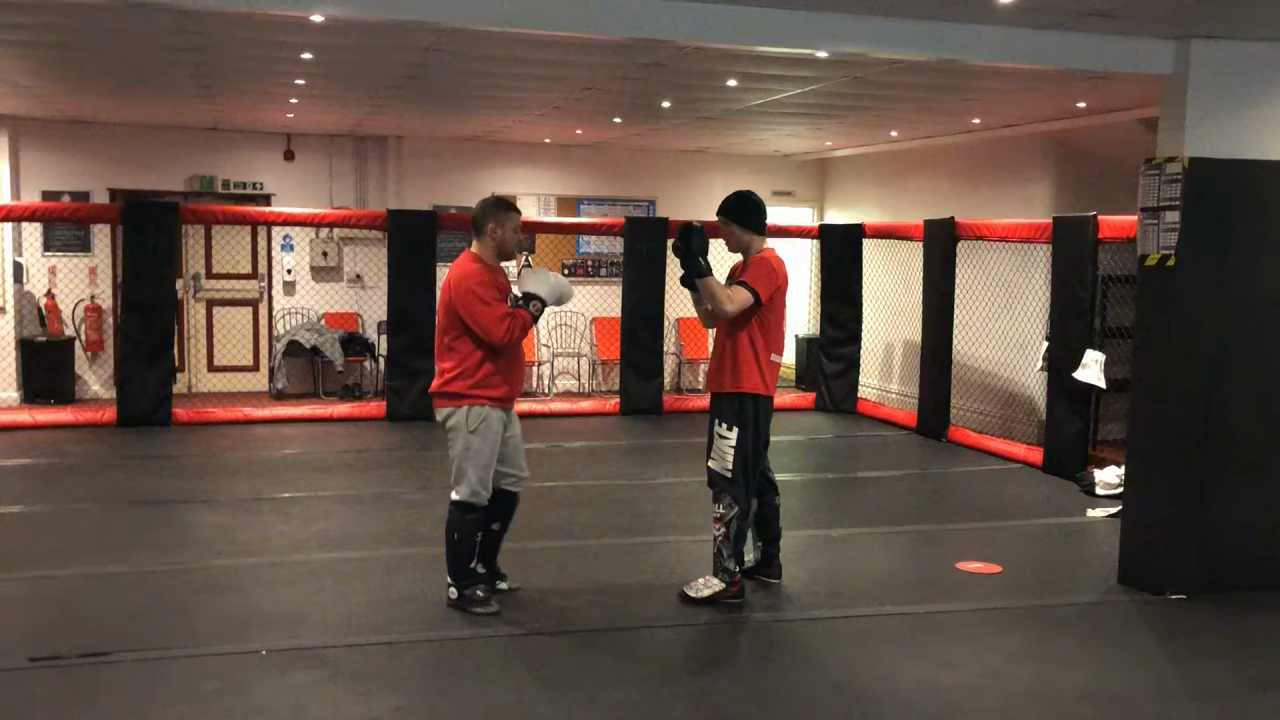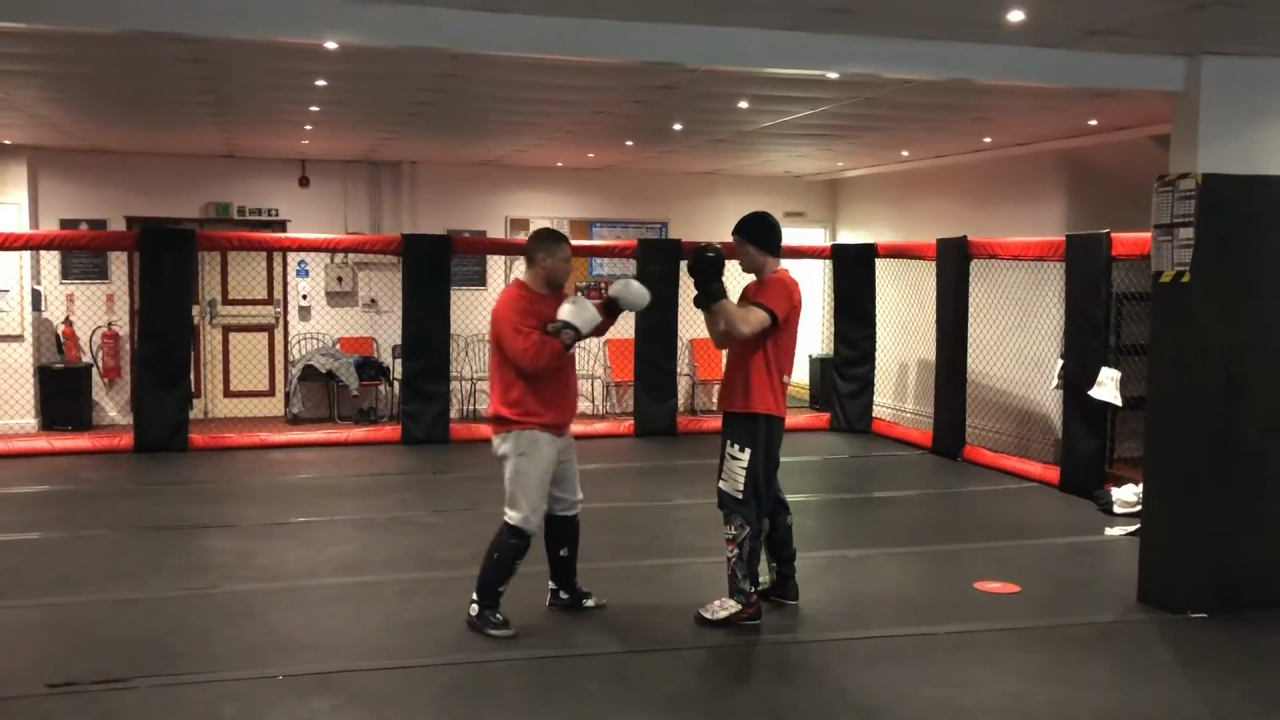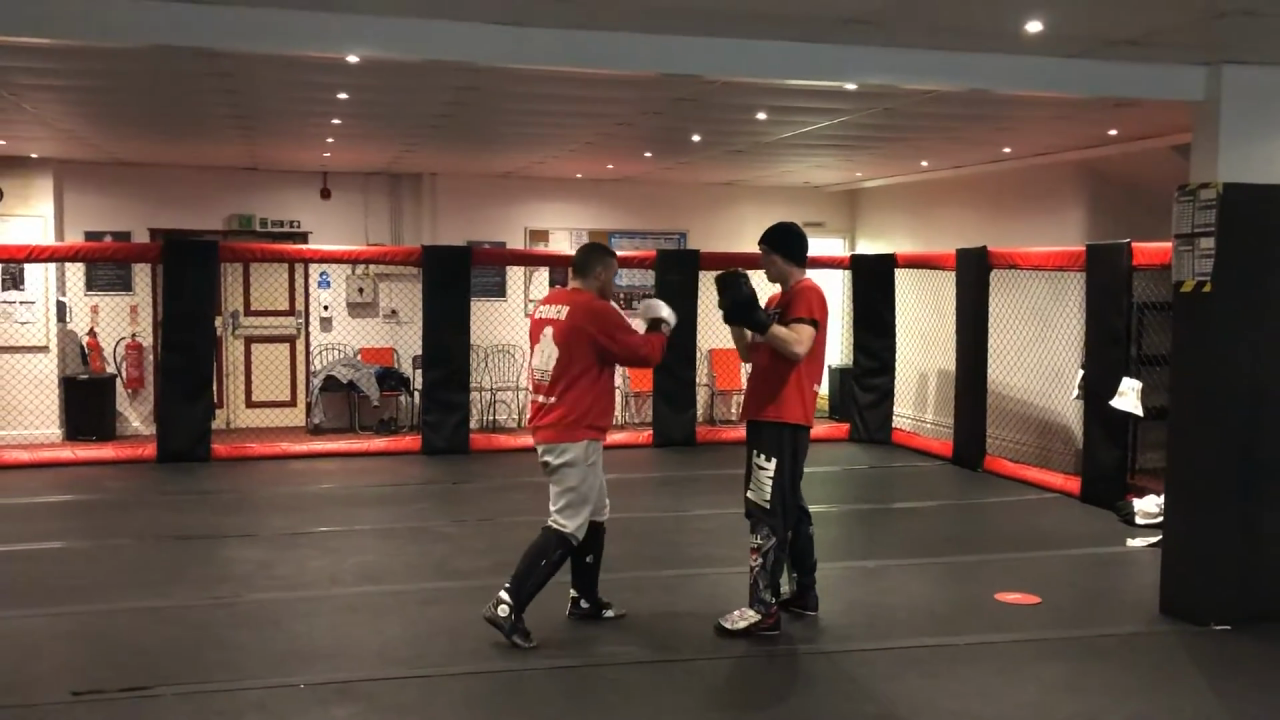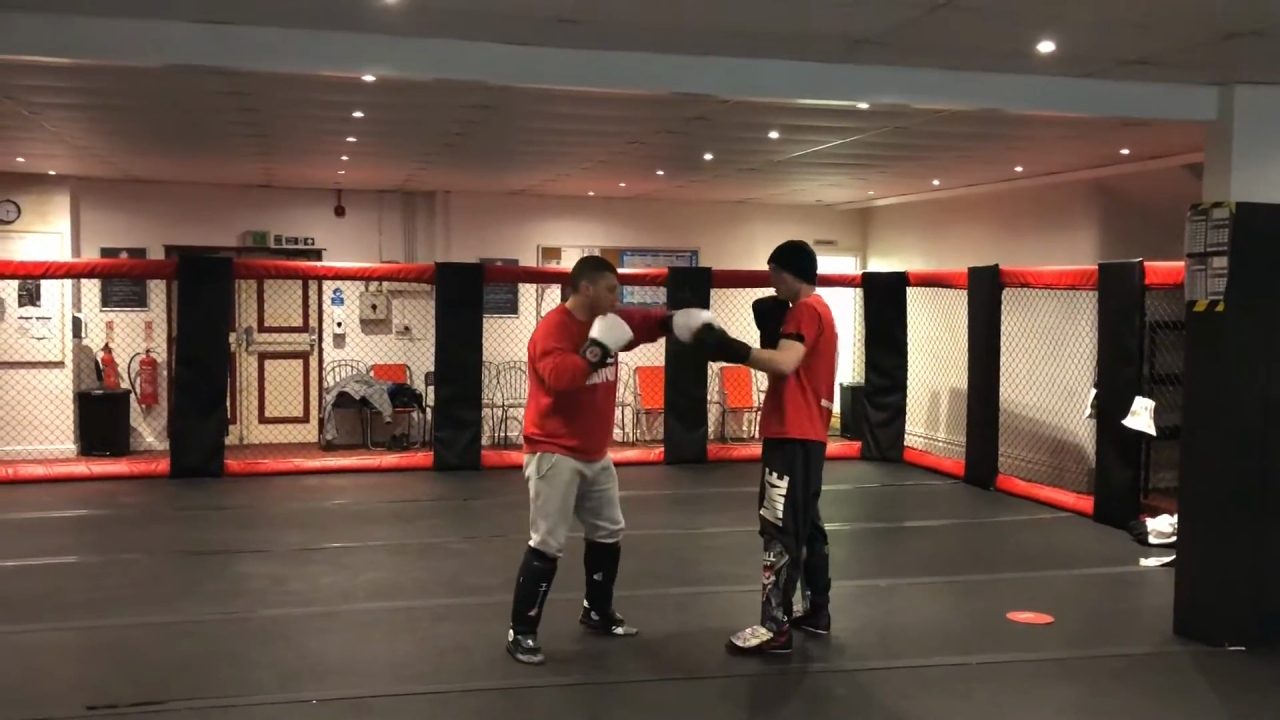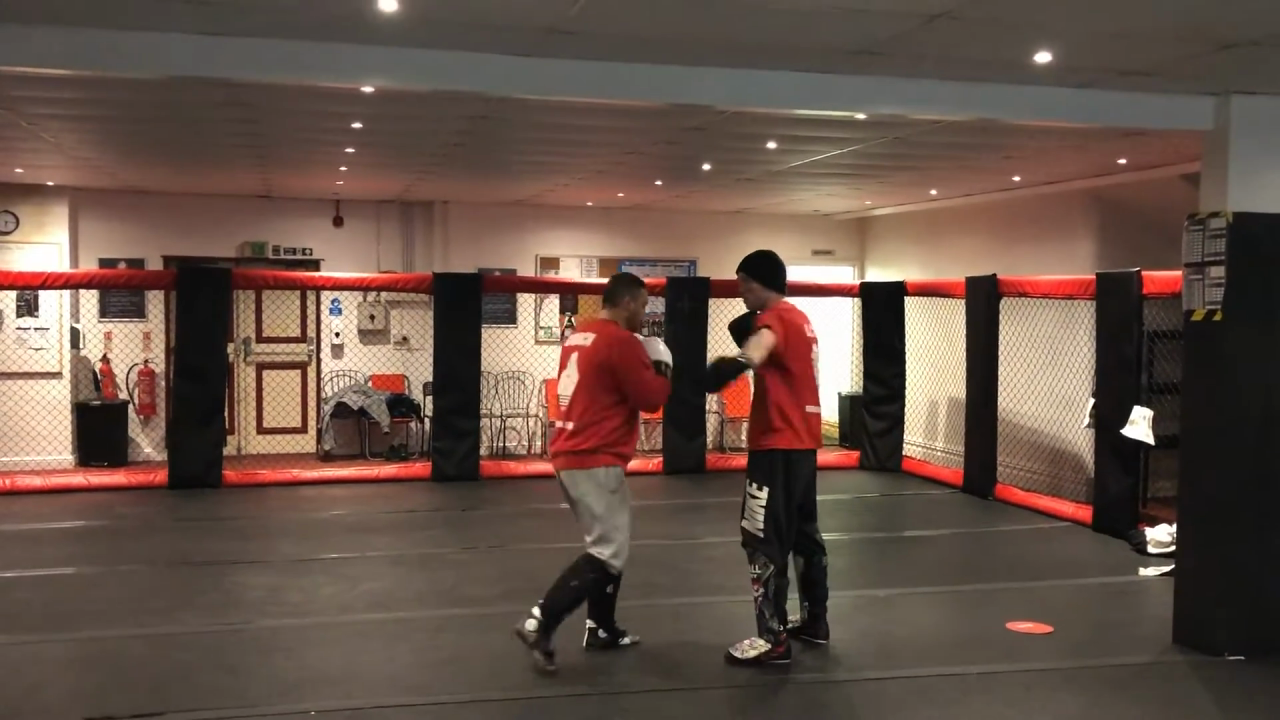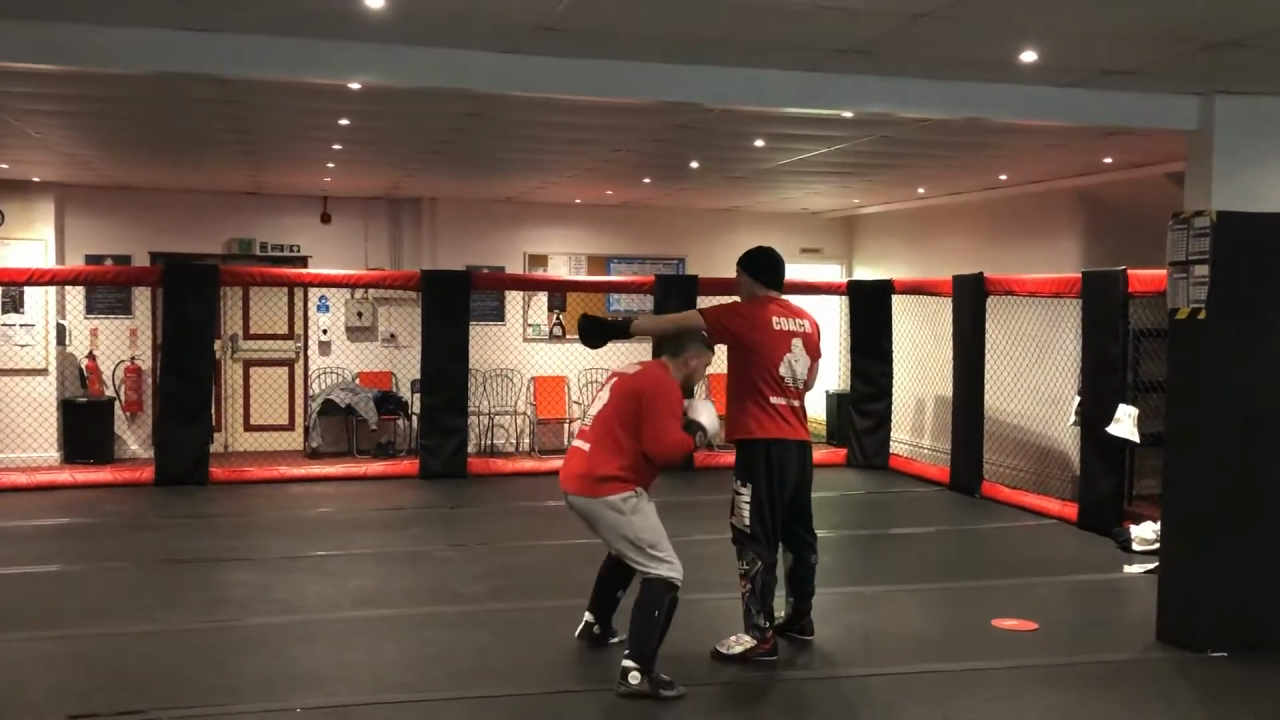
dt=0.7s
person 1, frame 1
left shoulder: (766, 264)
right shoulder: (743, 267)
left elbow: (728, 307)
right elbow: (712, 318)
left wrist: (699, 263)
right wrist: (692, 275)
left hip: (744, 390)
right hip: (741, 388)
left knee: (728, 480)
right knee: (755, 475)
left ankle: (728, 576)
right ankle: (768, 561)
person 1, frame 2
left shoulder: (779, 285)
right shoulder: (753, 288)
left elbow: (745, 329)
right elbow: (722, 339)
left wrist: (713, 289)
right wrist: (707, 295)
left hip: (755, 410)
right hip: (750, 408)
left knee: (739, 500)
right knee: (766, 495)
left ankle: (744, 598)
right ankle: (784, 581)
person 1, frame 3
left shoulder: (807, 294)
right shoulder: (779, 299)
left elbow: (798, 347)
right elbow: (750, 354)
left wrist: (756, 317)
right wrist: (735, 316)
left hip: (783, 419)
right hip: (769, 416)
left knee: (766, 509)
right knee: (788, 505)
left ankle: (764, 608)
right ankle: (804, 592)
person 1, frame 4
left shoulder: (806, 309)
right shoulder: (810, 310)
left elbow: (786, 363)
right elbow: (781, 365)
left wrist: (732, 350)
right wrist: (766, 329)
left hip: (794, 436)
right hip: (804, 434)
left knee: (779, 527)
right knee: (805, 523)
left ankle: (775, 626)
right ankle: (816, 611)
person 1, frame 5
left shoulder: (777, 316)
right shoulder: (794, 318)
left elbow: (764, 341)
left wrist: (739, 361)
right wrist: (745, 355)
left hip: (778, 446)
right hip: (800, 444)
left knee: (763, 539)
right knee: (803, 533)
left ankle: (771, 637)
right ankle: (815, 619)
person 1, frame 6
left shoulder: (745, 315)
right shoulder: (807, 322)
left elbow: (676, 324)
left wrist: (617, 328)
left hip: (762, 443)
right hip: (798, 441)
left knee: (755, 537)
right knee: (798, 531)
left ankle: (760, 634)
right ankle: (800, 616)
person 2, frame 1
left shoulder: (490, 271)
right shoulder: (468, 277)
right elbow: (502, 332)
left wrist: (531, 299)
right wrist: (535, 301)
left hip: (496, 401)
right hip: (471, 404)
left knee: (510, 482)
right knee: (471, 496)
left ankle: (484, 565)
right ankle: (460, 586)
person 2, frame 2
left shoulder: (553, 297)
right shoulder: (512, 304)
left elbow: (584, 323)
right elbow: (532, 360)
left wrist: (612, 302)
right wrist: (569, 327)
left hip: (553, 428)
right hip: (526, 430)
left knee: (567, 508)
right knee: (524, 520)
left ankle: (564, 590)
right ankle: (482, 606)
person 2, frame 3
left shoulder: (546, 307)
right shoulder: (594, 311)
right elbow: (645, 353)
right wrist: (662, 323)
left hip: (552, 429)
right hip: (575, 436)
left knee: (593, 516)
right knee: (566, 527)
left ankle: (585, 600)
right ankle: (508, 605)
person 2, frame 4
left shoulder: (606, 320)
right shoulder: (552, 328)
left elbow: (642, 323)
right elbow: (559, 378)
left wrist: (676, 321)
right wrist: (600, 347)
left hip: (595, 454)
right hip: (554, 454)
left knee: (607, 534)
right knee: (546, 545)
left ankle: (598, 613)
right ankle: (520, 631)
person 2, frame 5
left shoulder: (580, 336)
right shoulder: (620, 341)
right elbow: (651, 398)
left wrist: (641, 363)
right wrist: (660, 367)
left hip: (574, 456)
right hip: (597, 462)
left knee: (609, 545)
right knee: (608, 553)
left ankle: (602, 628)
right ankle: (539, 623)
person 2, frame 6
left shoulder: (635, 373)
right shoulder: (663, 385)
right elbow: (664, 448)
left wrist: (683, 425)
right wrist: (697, 435)
left hip: (578, 480)
right hip: (608, 487)
left knee: (628, 550)
right knee: (664, 574)
left ankle: (594, 623)
right ankle: (636, 672)
